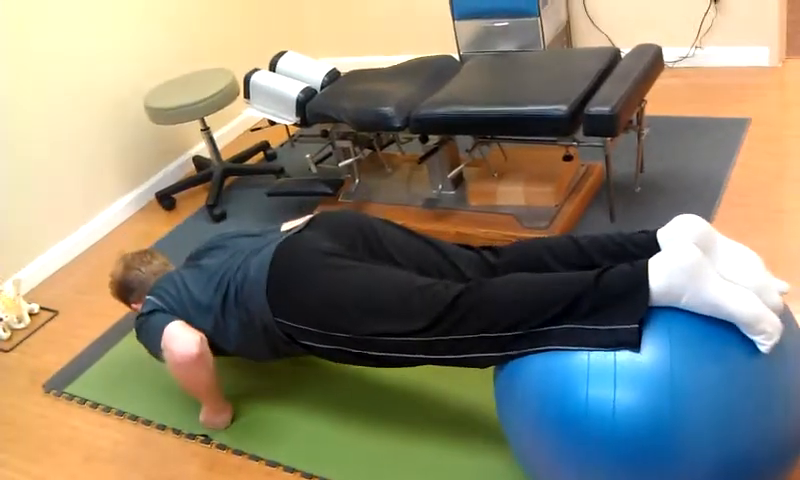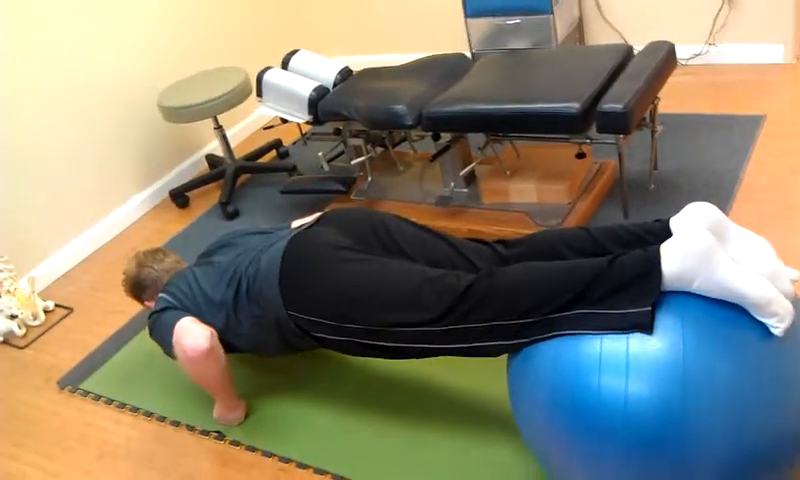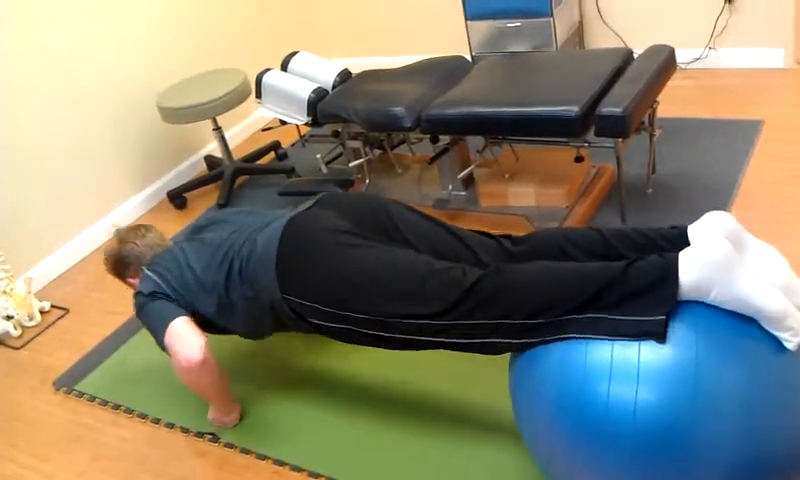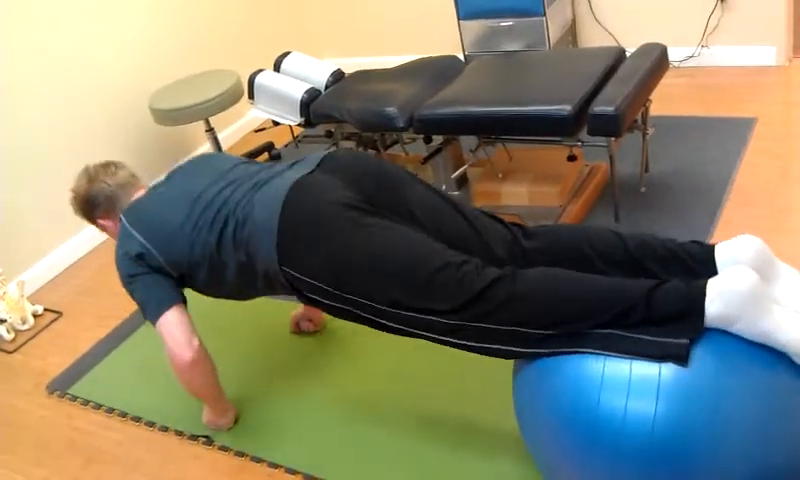
dt=0.5s
person 1, frame 1
left shoulder: (153, 312)
right shoulder: (210, 246)
left elbow: (187, 347)
right elbow: (306, 218)
left wrist: (215, 409)
left hip: (300, 291)
right hip: (339, 228)
left knee: (462, 320)
right knee: (493, 272)
left ankle: (658, 281)
right ankle: (669, 243)
person 1, frame 2
left shoulder: (166, 310)
right shoulder: (223, 243)
left elbow: (198, 344)
right elbow: (314, 217)
left wrist: (229, 405)
left hip: (312, 285)
right hip: (347, 226)
left knee: (475, 309)
right knee: (504, 262)
left ankle: (670, 267)
right ankle: (679, 230)
person 1, frame 3
left shoulder: (154, 290)
right shoulder: (205, 225)
left elbow: (192, 354)
left wrist: (224, 408)
right wrist: (319, 308)
left hip: (312, 270)
right hip: (341, 208)
left knee: (481, 304)
right knee: (505, 261)
left ankle: (688, 275)
right ankle: (693, 240)
person 1, frame 4
left shoulder: (133, 247)
right shoulder: (193, 165)
left elbow: (184, 350)
left wrist: (218, 410)
right wrist: (311, 302)
left hip: (314, 234)
right hip: (343, 167)
left knee: (486, 304)
right knee: (517, 253)
left ankle: (712, 304)
right ankle: (720, 262)
